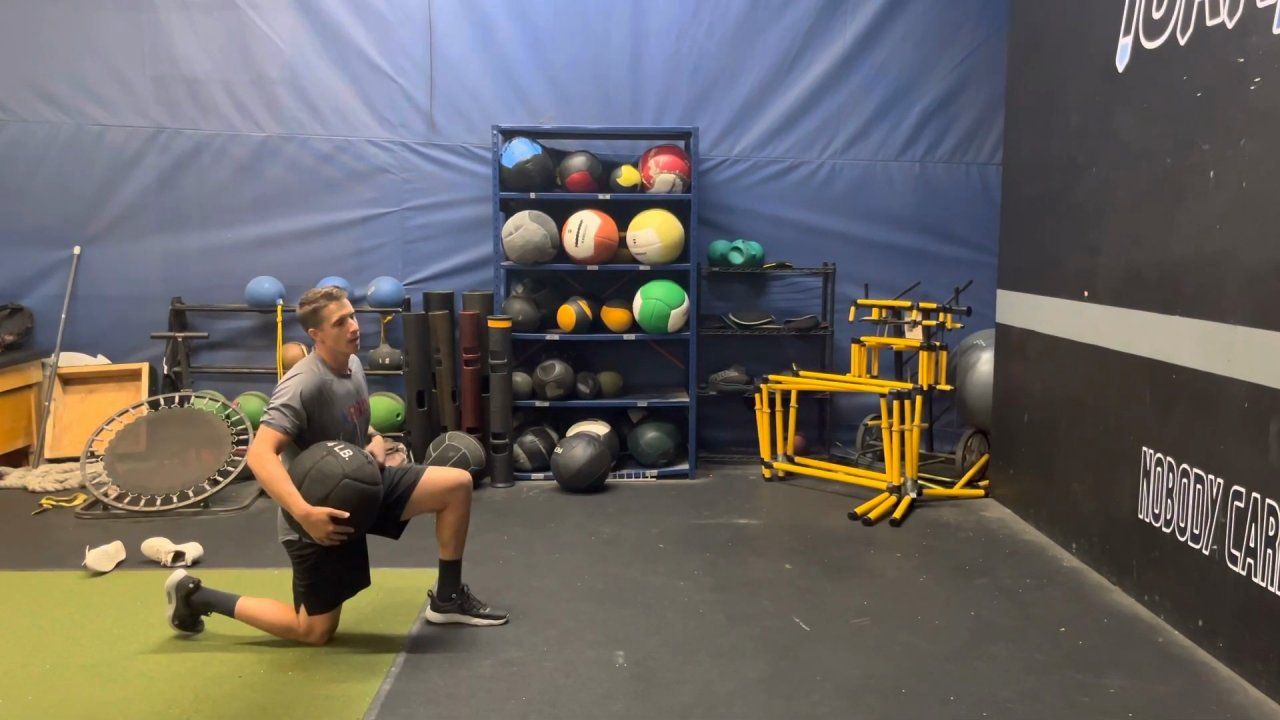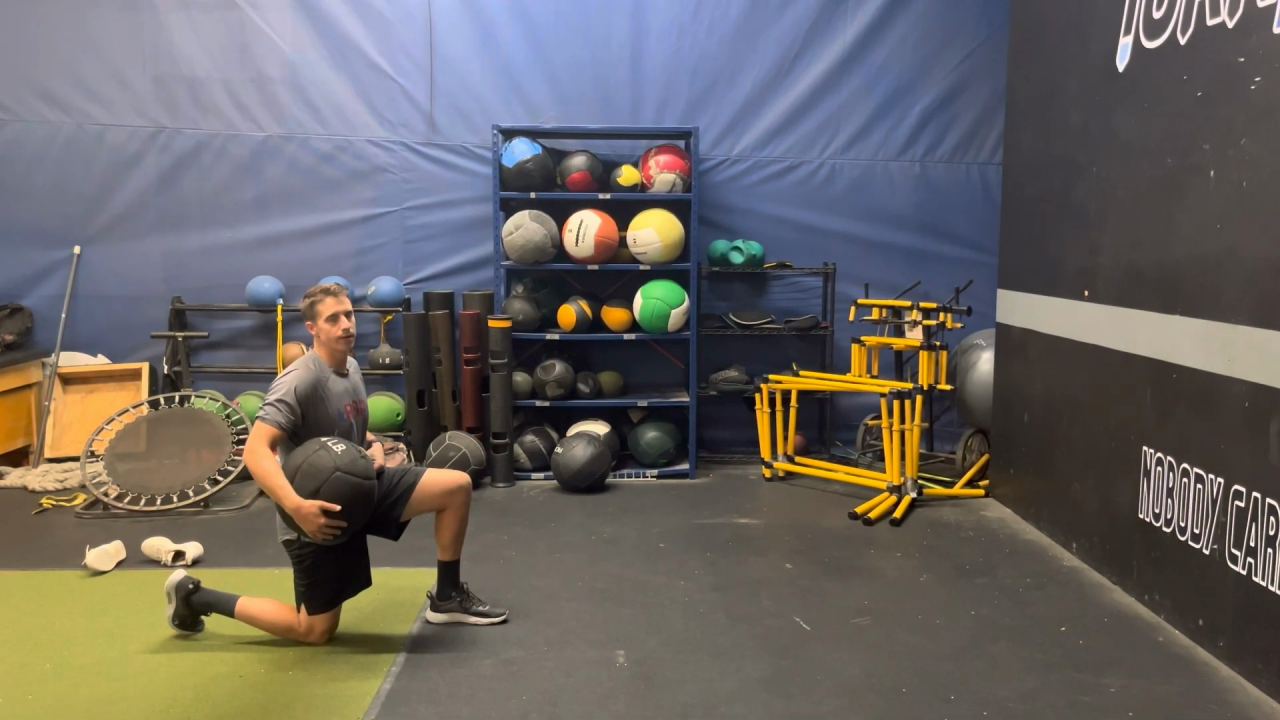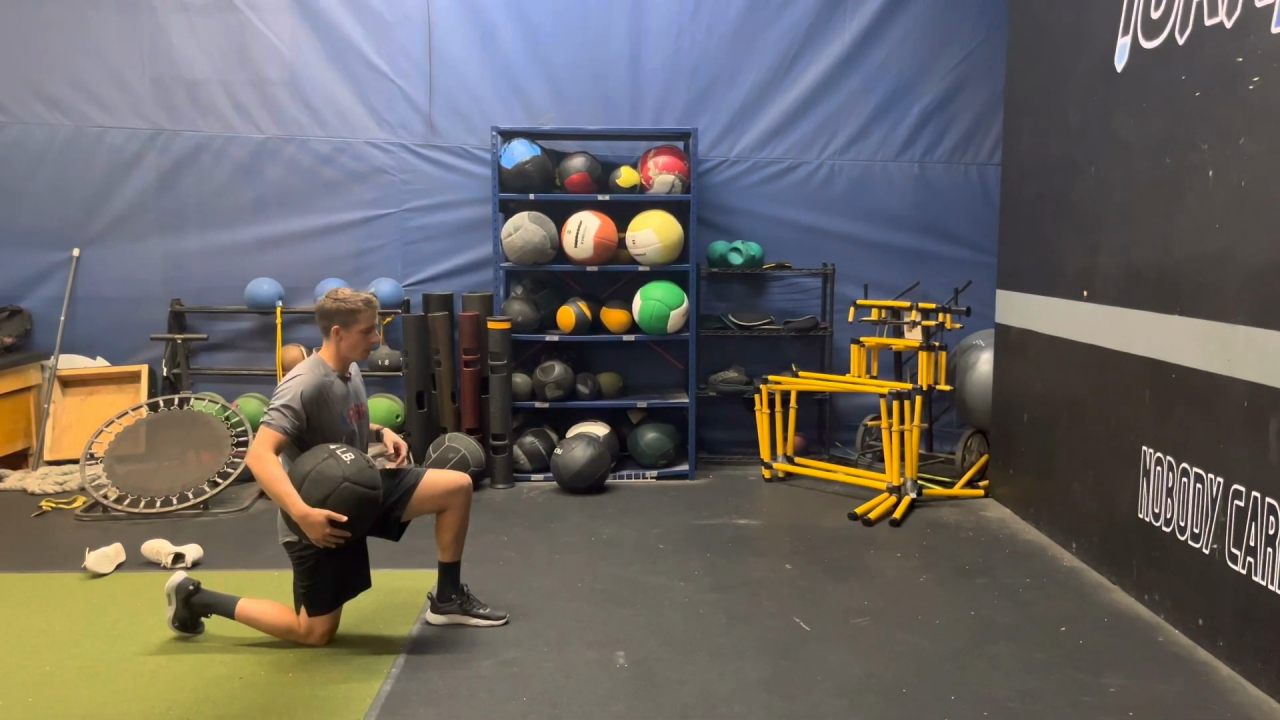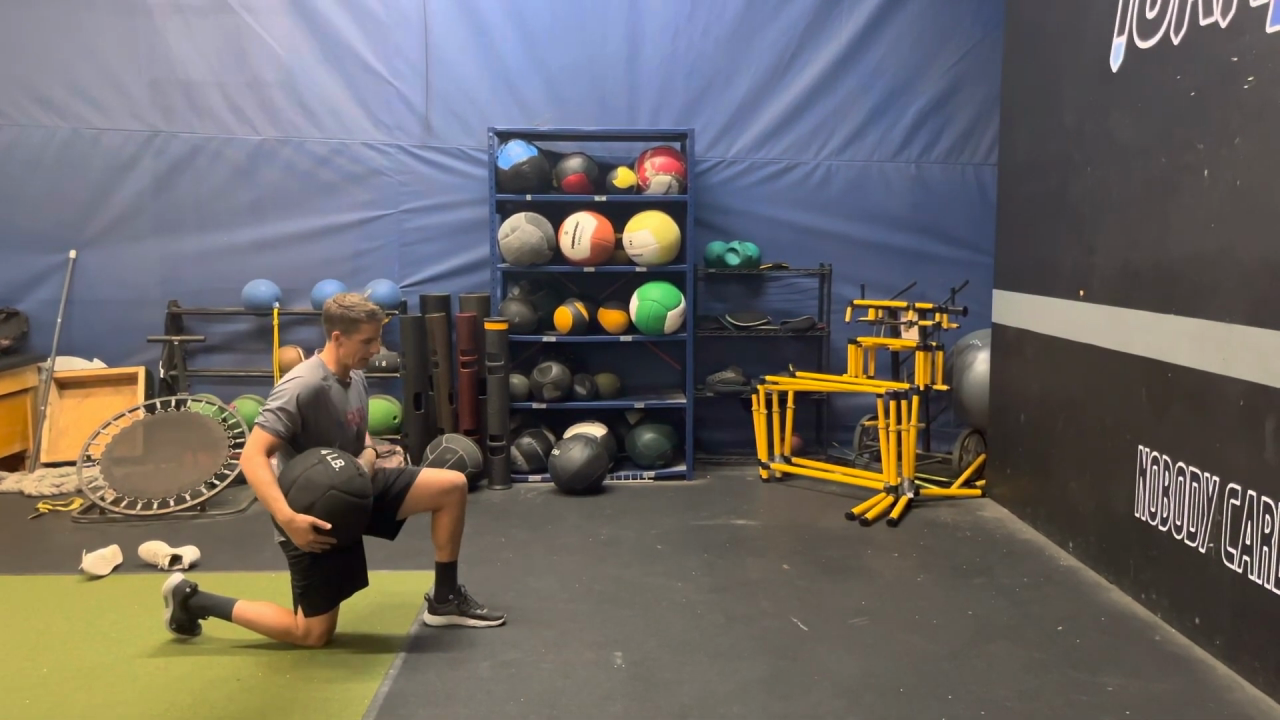
dt=0.7s
person 1, frame 1
left shoulder: (353, 365)
right shoulder: (304, 385)
right elbow: (261, 455)
left wrist: (375, 439)
right wrist: (304, 513)
right hip: (322, 513)
left knee: (458, 484)
right knee: (315, 630)
left ankle: (448, 598)
right ankle: (195, 596)
person 1, frame 2
left shoulder: (351, 367)
right shoulder: (299, 382)
right elbow: (256, 450)
left wrist: (374, 445)
right wrist: (294, 506)
right hip: (318, 515)
left knee: (457, 486)
right knee: (315, 630)
left ankle: (447, 597)
right ankle: (195, 596)
person 1, frame 3
left shoulder: (350, 369)
right shoulder: (305, 386)
right elbow: (260, 456)
left wrist: (381, 432)
right wrist: (303, 514)
right hip: (321, 515)
left knee: (458, 487)
right knee: (316, 631)
left ankle: (448, 599)
right ankle: (194, 597)
person 1, frame 4
left shoulder: (354, 375)
right shoulder: (302, 388)
right elbow: (253, 457)
left wrist: (368, 454)
right wrist: (287, 519)
right hip: (315, 516)
left knee: (453, 486)
right knee: (313, 633)
left ankle: (445, 599)
right ankle: (192, 600)
